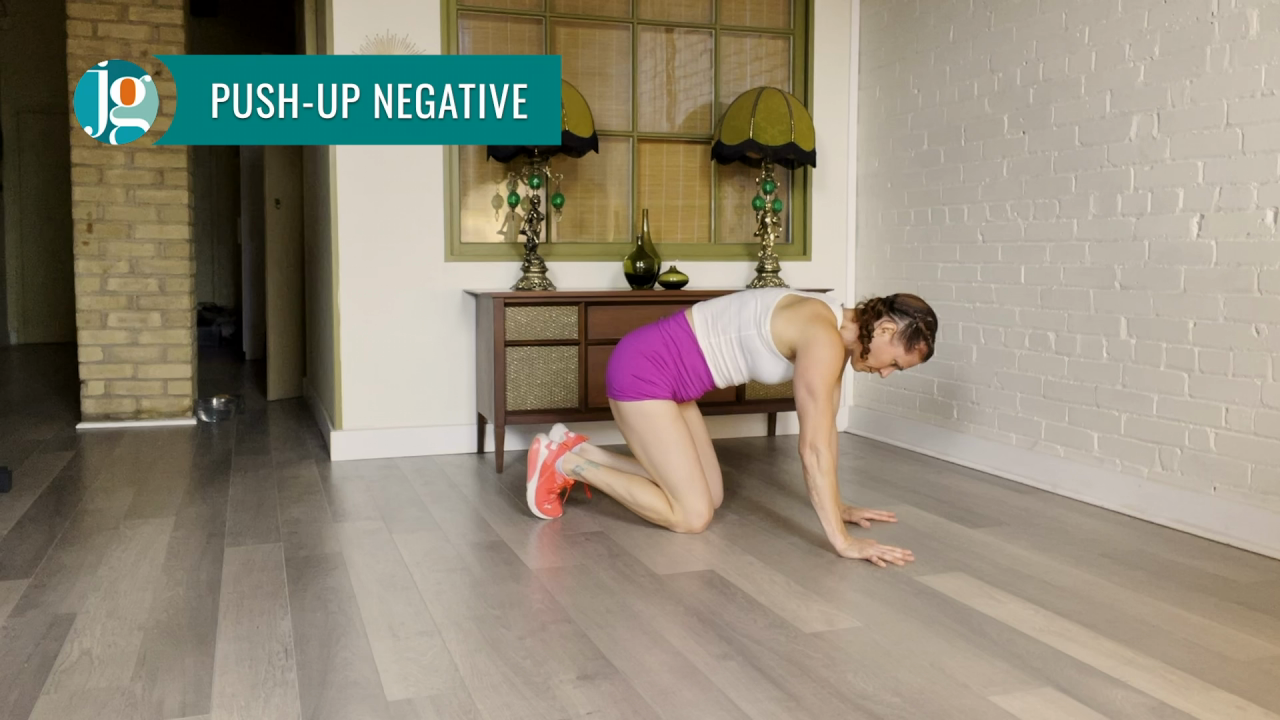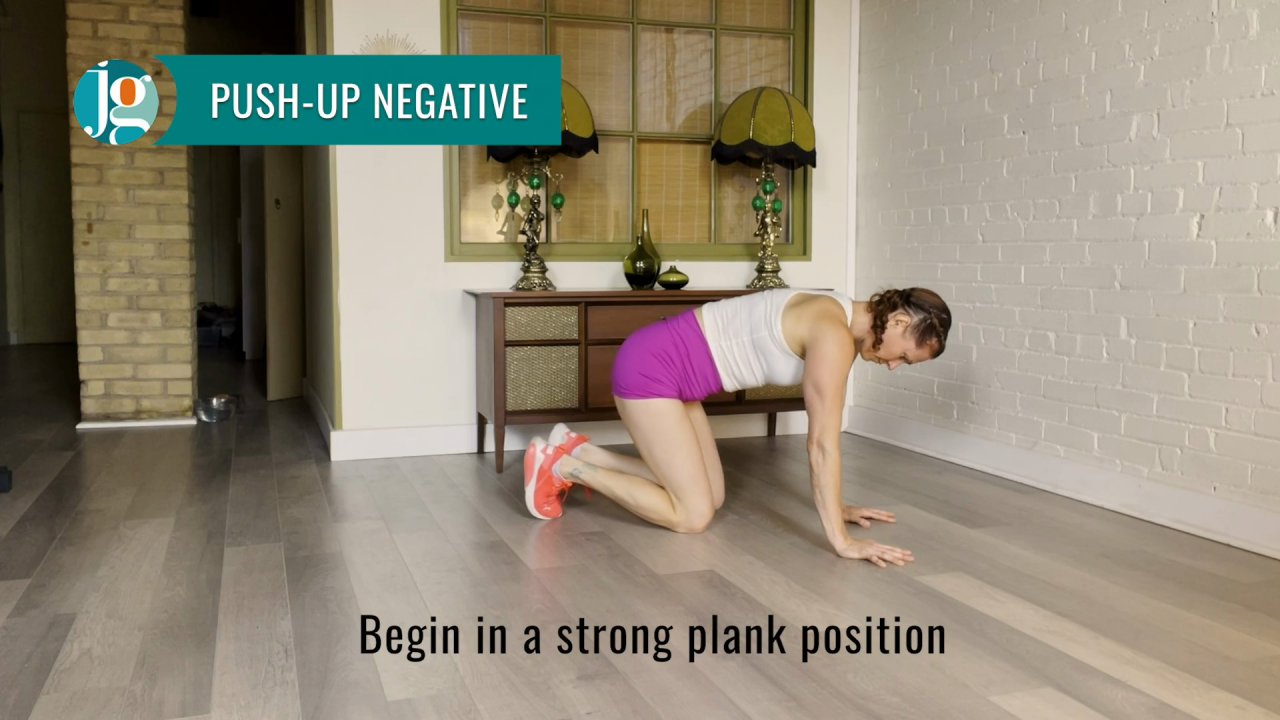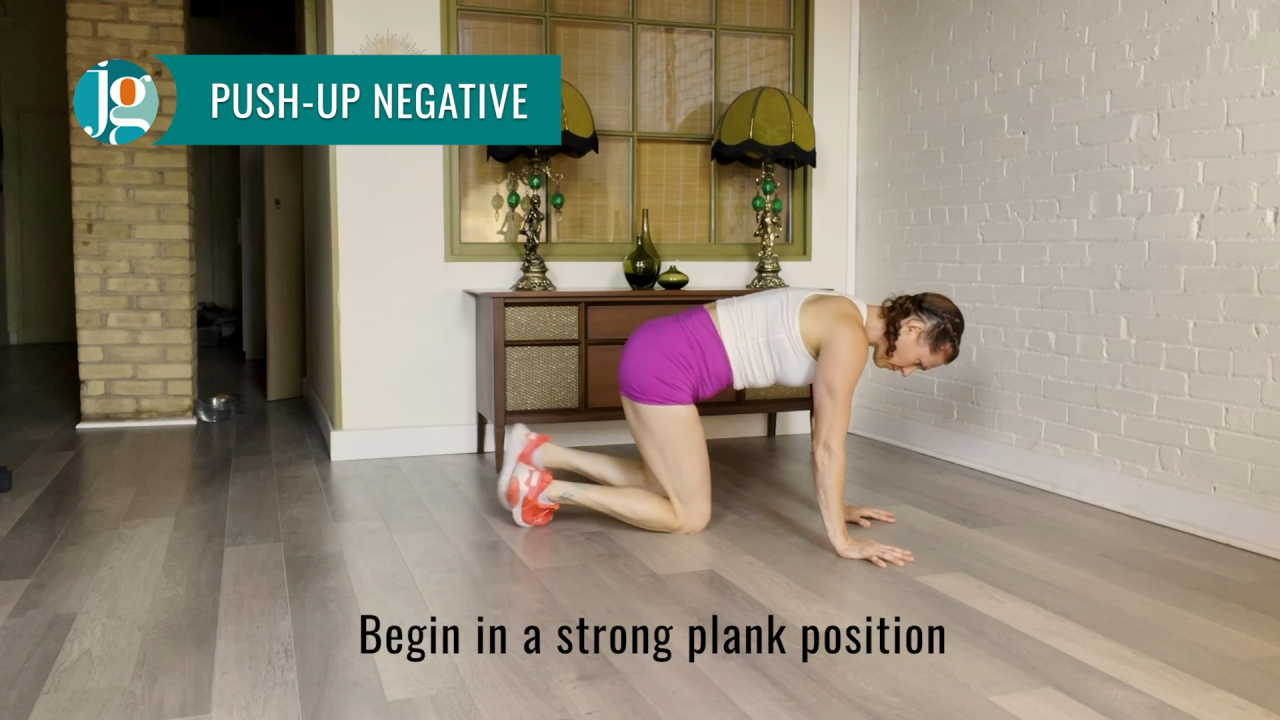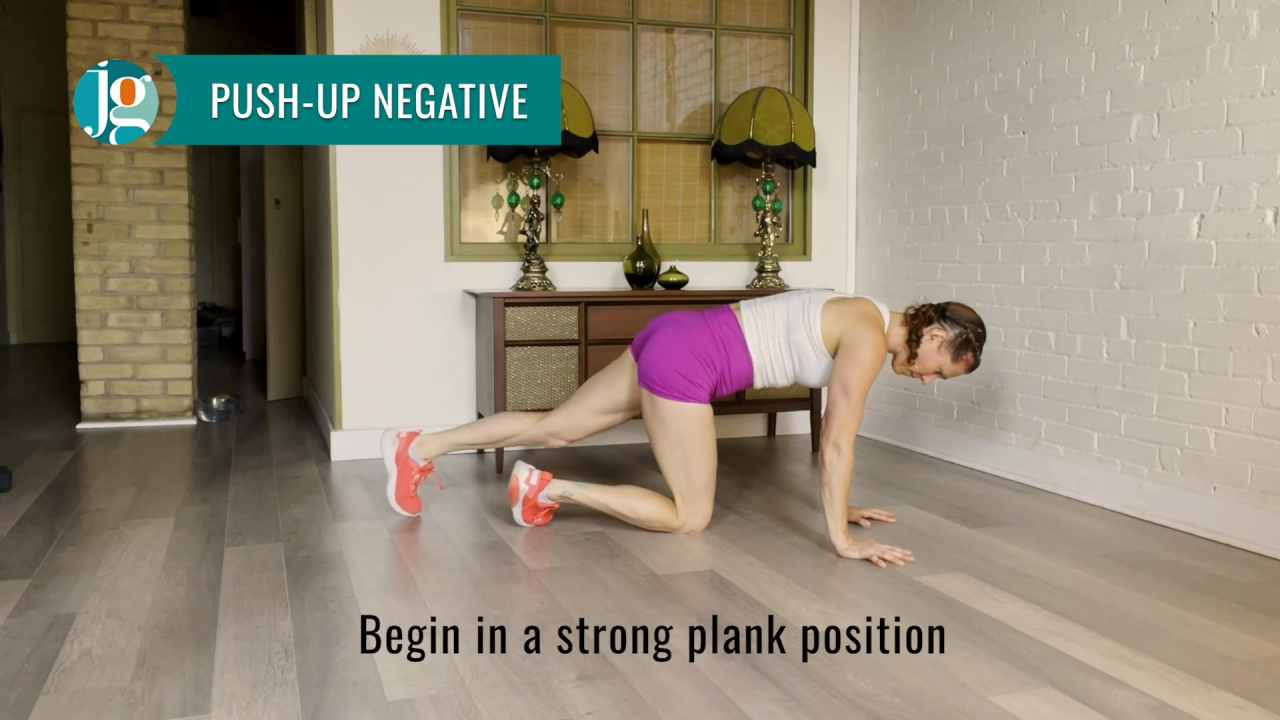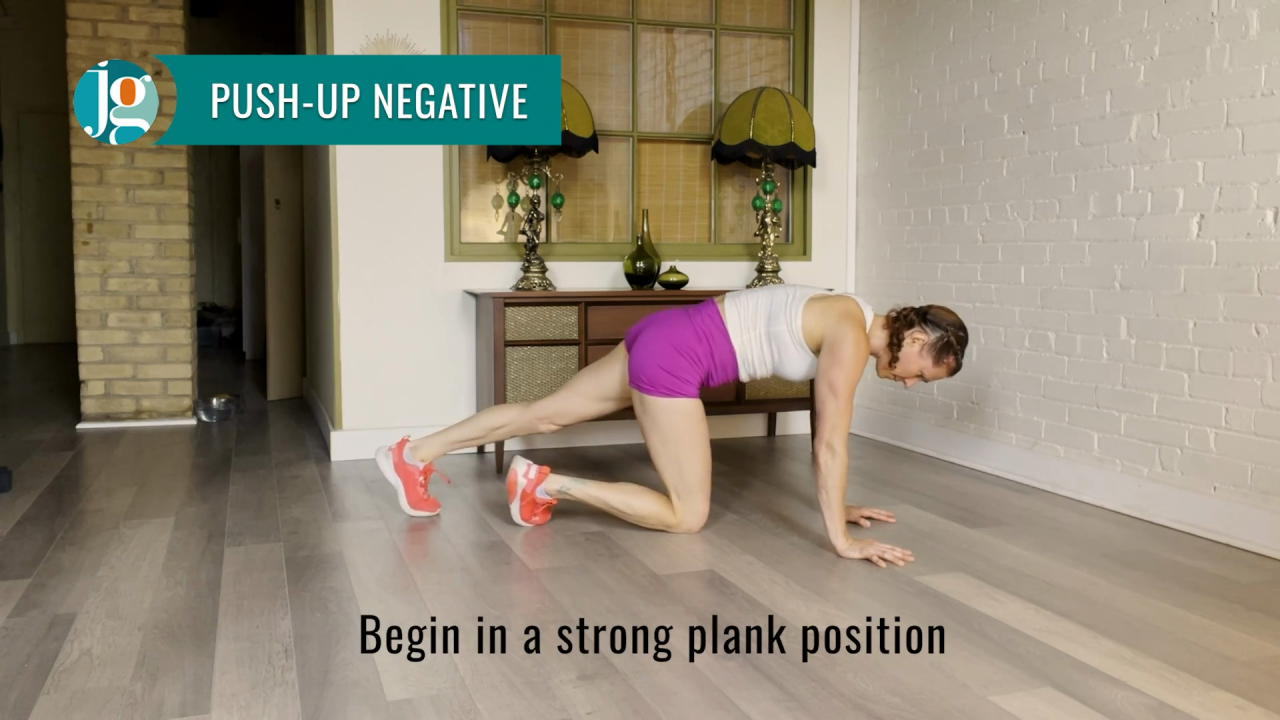
dt=0.5s
person 1, frame 1
left shoulder: (839, 332)
right shoulder: (823, 337)
left elbow: (826, 429)
right elbow: (813, 447)
left wrist: (837, 507)
right wrist: (842, 540)
left hip: (661, 370)
right hip: (641, 370)
left knee: (709, 497)
right knee: (692, 516)
left ankle: (576, 449)
right ankle: (564, 464)
person 1, frame 2
left shoulder: (845, 327)
right shoulder: (834, 334)
left elbow: (827, 430)
right elbow: (823, 444)
left wrist: (837, 506)
right wrist: (841, 540)
left hip: (663, 367)
right hip: (649, 368)
left knee: (709, 498)
right knee: (693, 516)
left ankle: (578, 450)
right ankle: (562, 466)
person 1, frame 3
left shoulder: (848, 323)
right shoulder: (849, 336)
left elbow: (824, 427)
right elbow: (828, 446)
left wrist: (838, 505)
right wrist: (841, 539)
left hip: (662, 349)
right hip: (663, 365)
left knee: (659, 490)
right knee: (690, 514)
left ankle: (542, 451)
right ankle: (545, 488)
person 1, frame 4
left shoulder: (859, 324)
right shoulder: (870, 337)
left elbow: (833, 431)
right elbow: (837, 444)
left wrist: (840, 506)
right wrist: (842, 539)
left hip: (672, 340)
right hip: (685, 362)
left knee: (555, 427)
right knee: (690, 517)
left ankle: (416, 449)
right ankle: (548, 489)
person 1, frame 5
left shoulder: (851, 324)
right shoulder: (851, 336)
left elbow: (828, 434)
right elbow: (830, 443)
left wrist: (839, 504)
right wrist: (840, 537)
left hip: (664, 339)
right hip: (674, 355)
left knee: (544, 414)
right knee: (688, 516)
left ankle: (412, 455)
right ankle: (544, 485)
